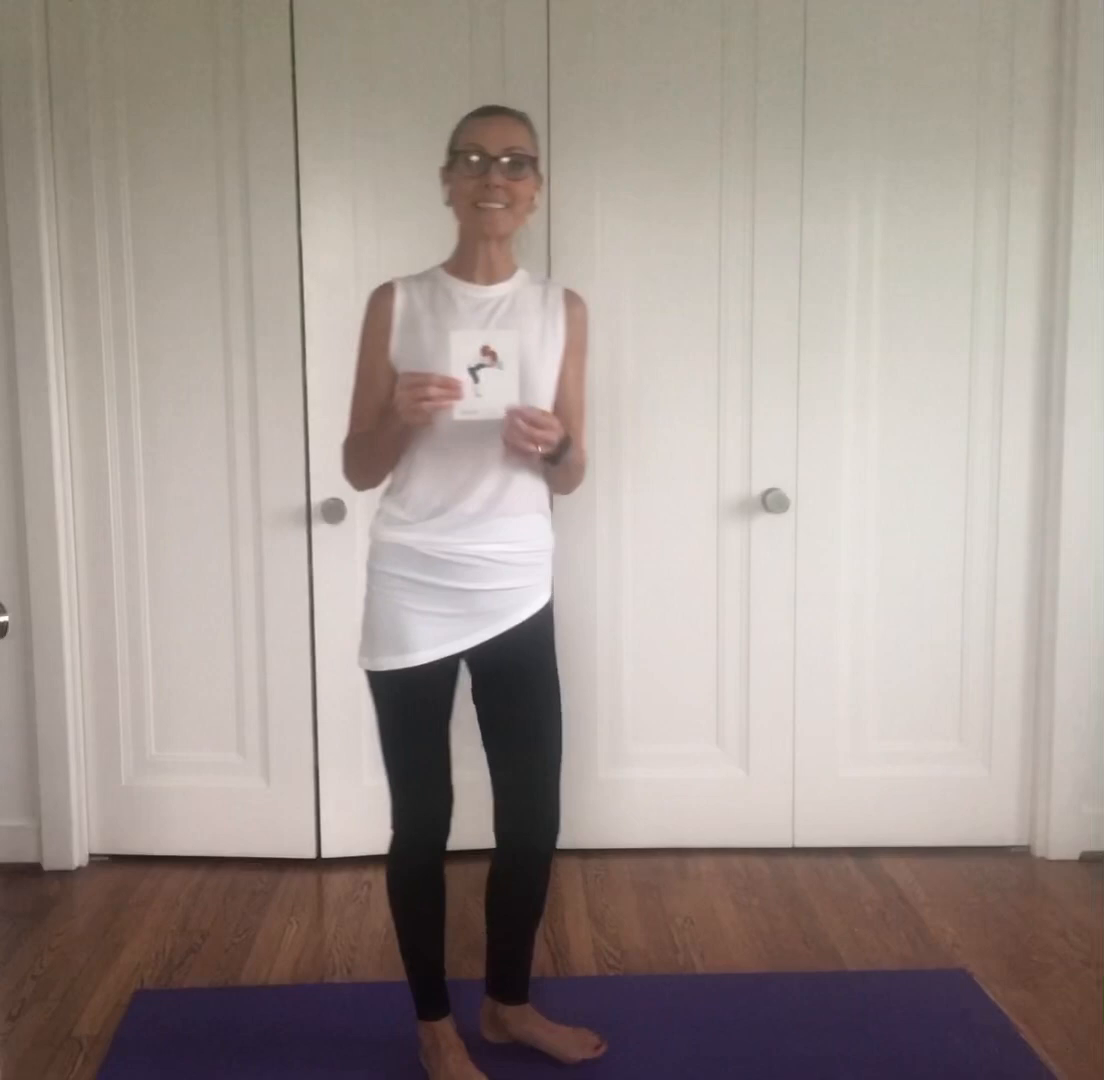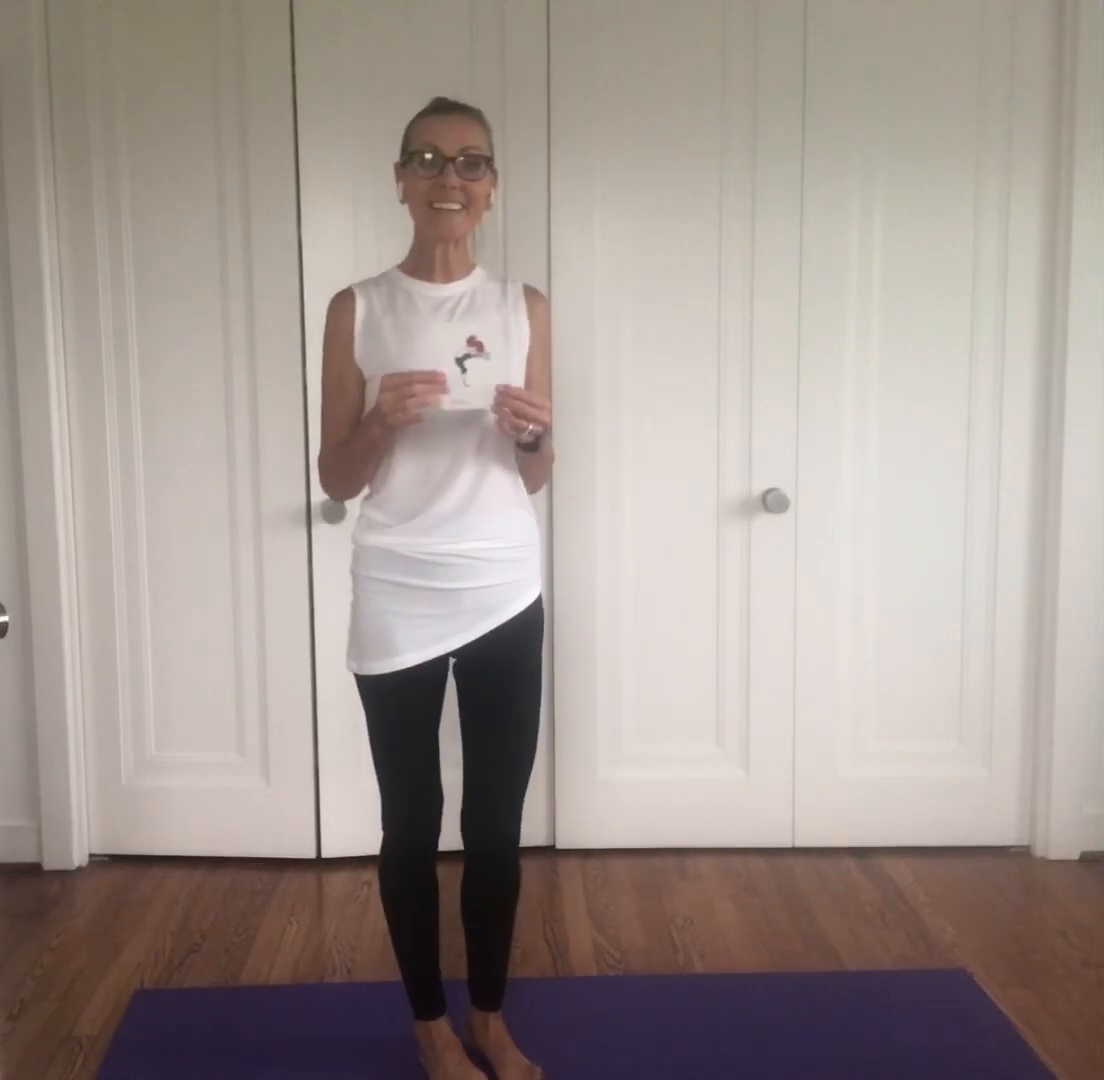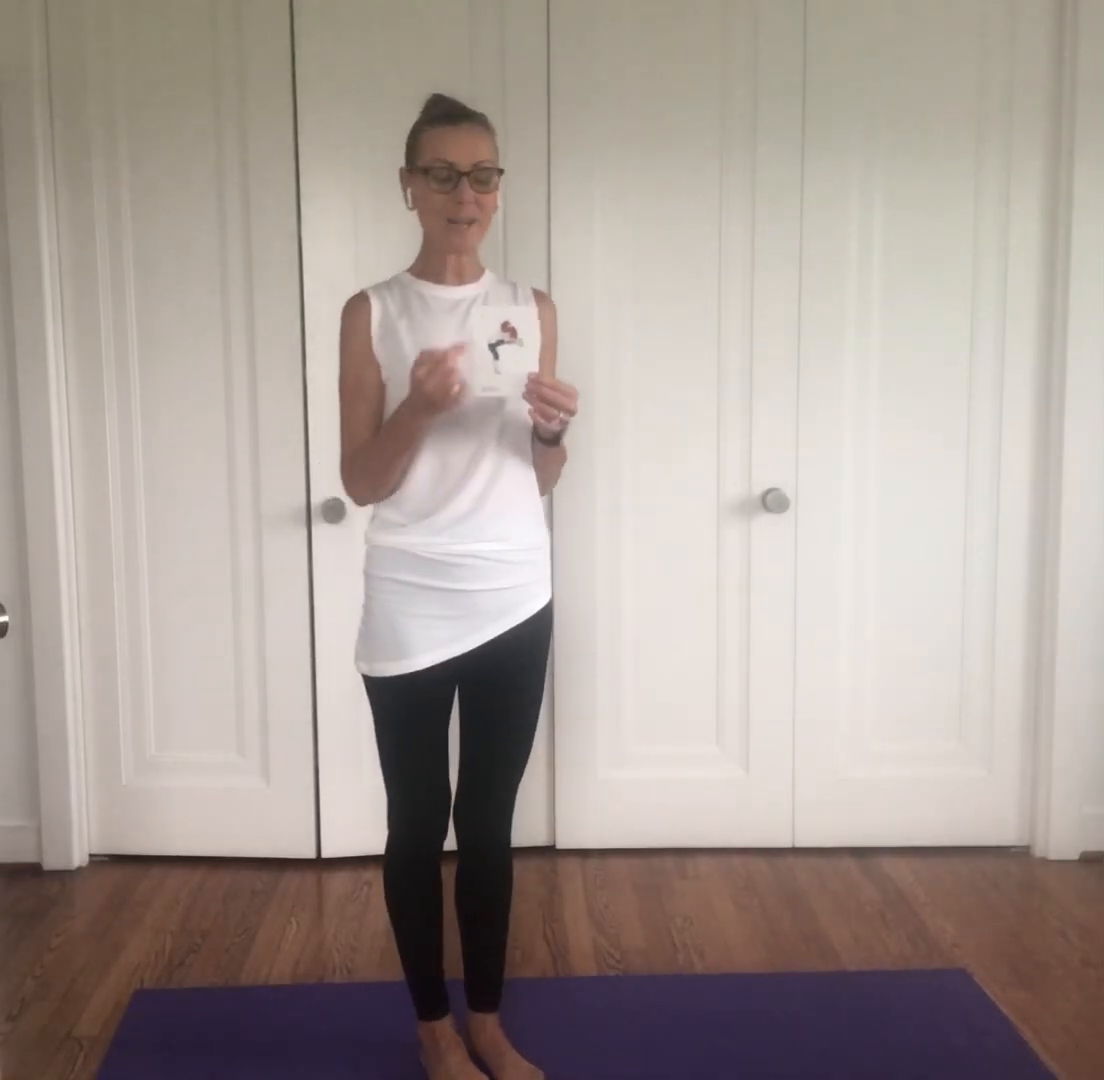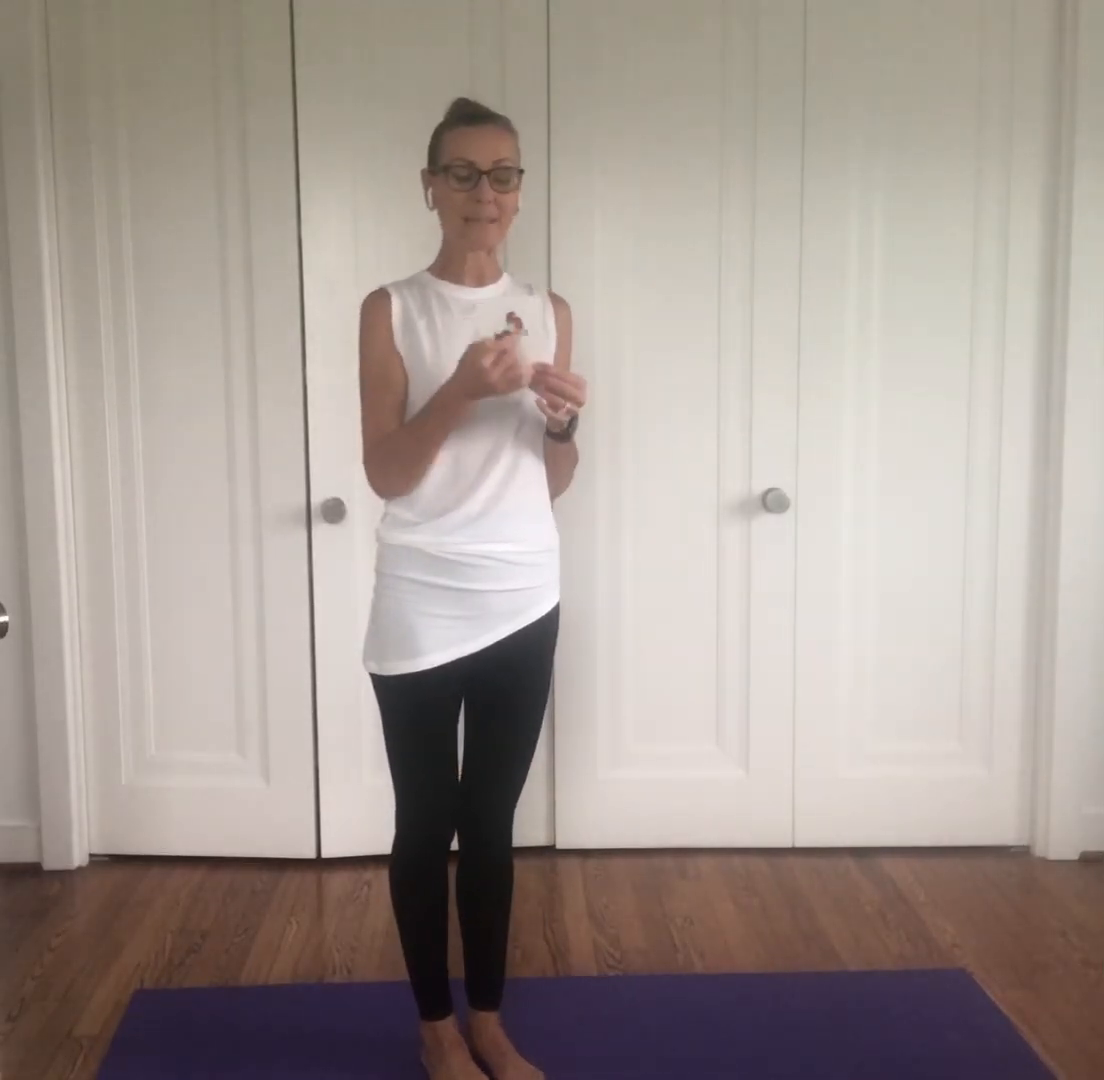
dt=0.5s
person 1, frame 1
left shoulder: (561, 311)
right shoulder: (396, 305)
left elbow: (570, 477)
right elbow: (358, 470)
left wrist: (550, 447)
right wrist: (403, 416)
left hip: (517, 597)
right hip: (412, 601)
left knee: (531, 817)
right knee: (421, 822)
left ankle: (509, 1000)
person 1, frame 2
left shoulder: (524, 307)
right shoulder: (357, 309)
left elbow: (537, 477)
right elbow: (335, 480)
left wrist: (532, 436)
right wrist: (383, 420)
left hip: (504, 598)
right hip: (398, 602)
left knee: (496, 822)
right knee: (412, 823)
person 1, frame 3
left shoulder: (531, 310)
right shoulder: (371, 314)
left elbow: (543, 481)
right elbow: (362, 482)
left wrist: (550, 430)
right wrist: (422, 405)
left hip: (515, 602)
right hip: (411, 608)
left knee: (489, 821)
right knee: (418, 824)
person 1, frame 4
left shoulder: (547, 312)
right shoulder: (390, 310)
left elbow: (553, 481)
right elbow: (386, 474)
left wrist: (561, 422)
right wrist: (463, 388)
left hip: (522, 604)
right hip: (421, 607)
left knee: (491, 821)
right knee: (424, 822)
